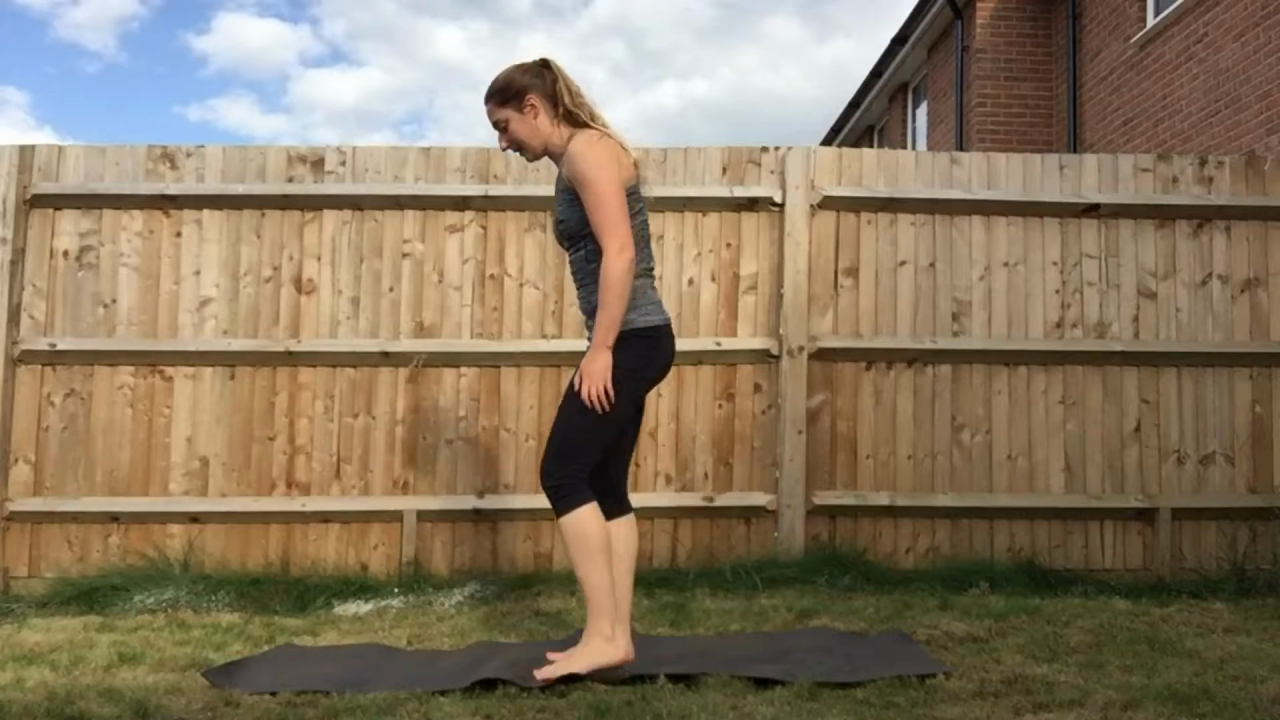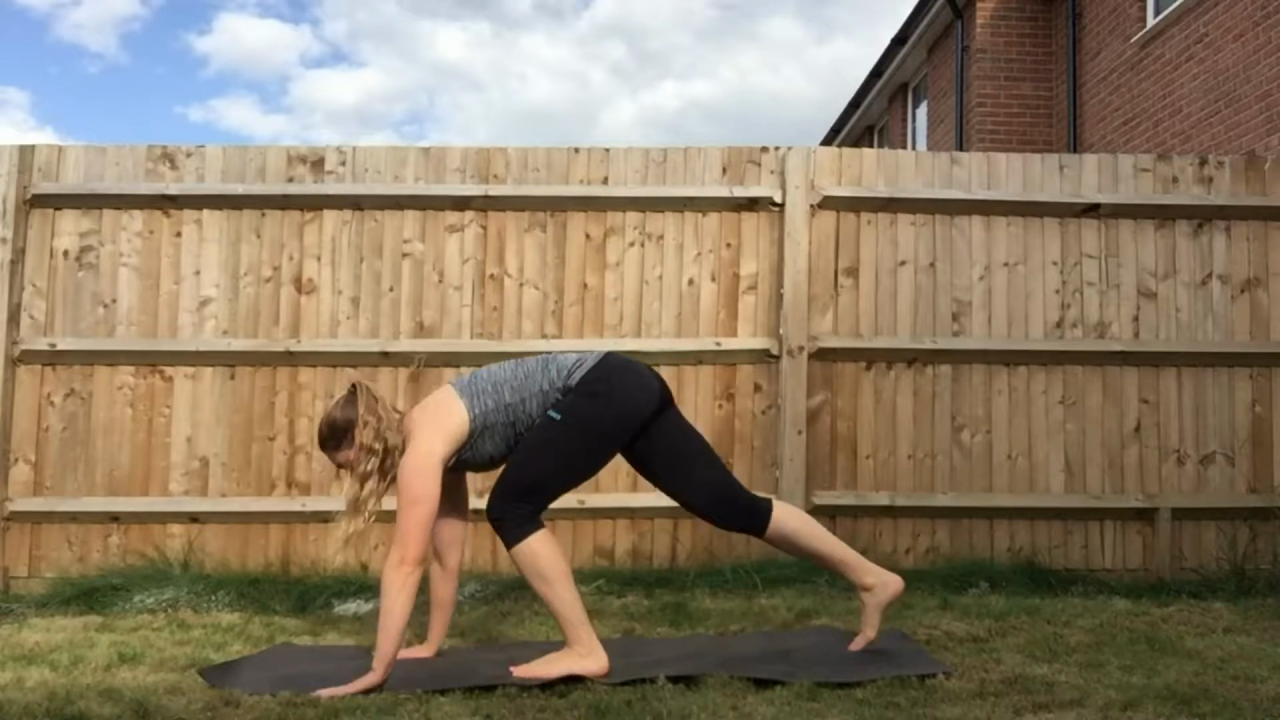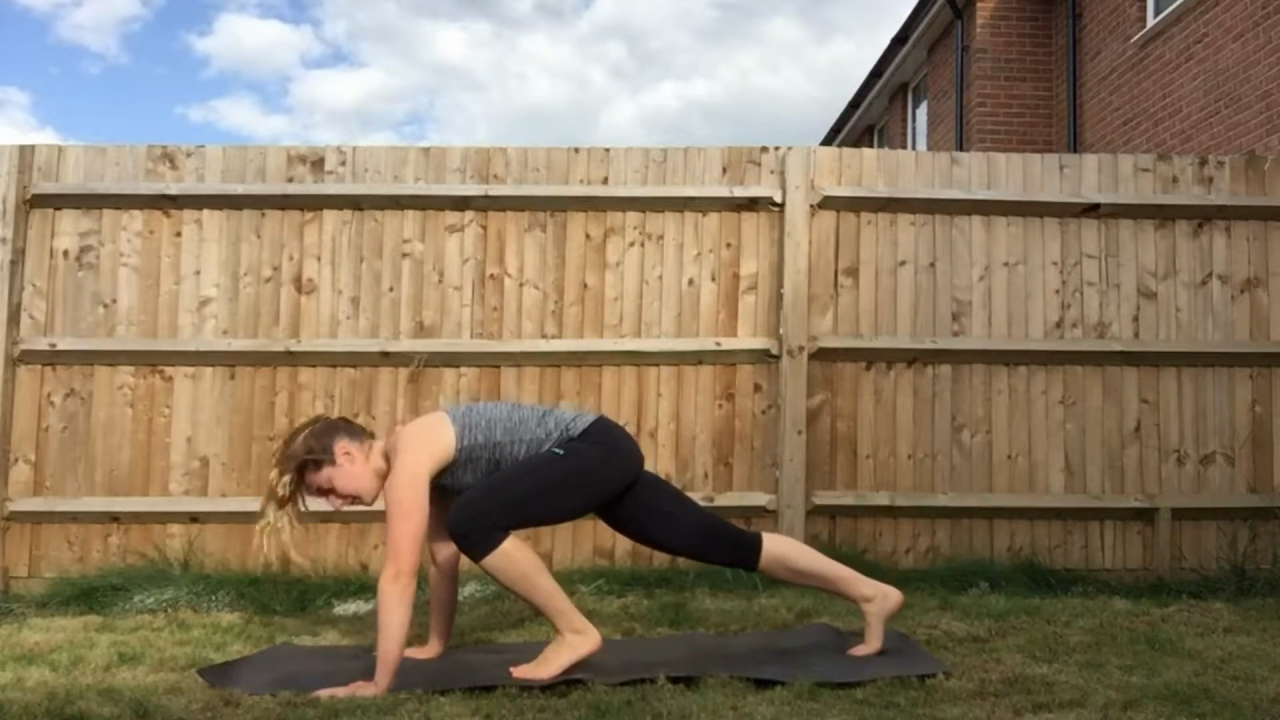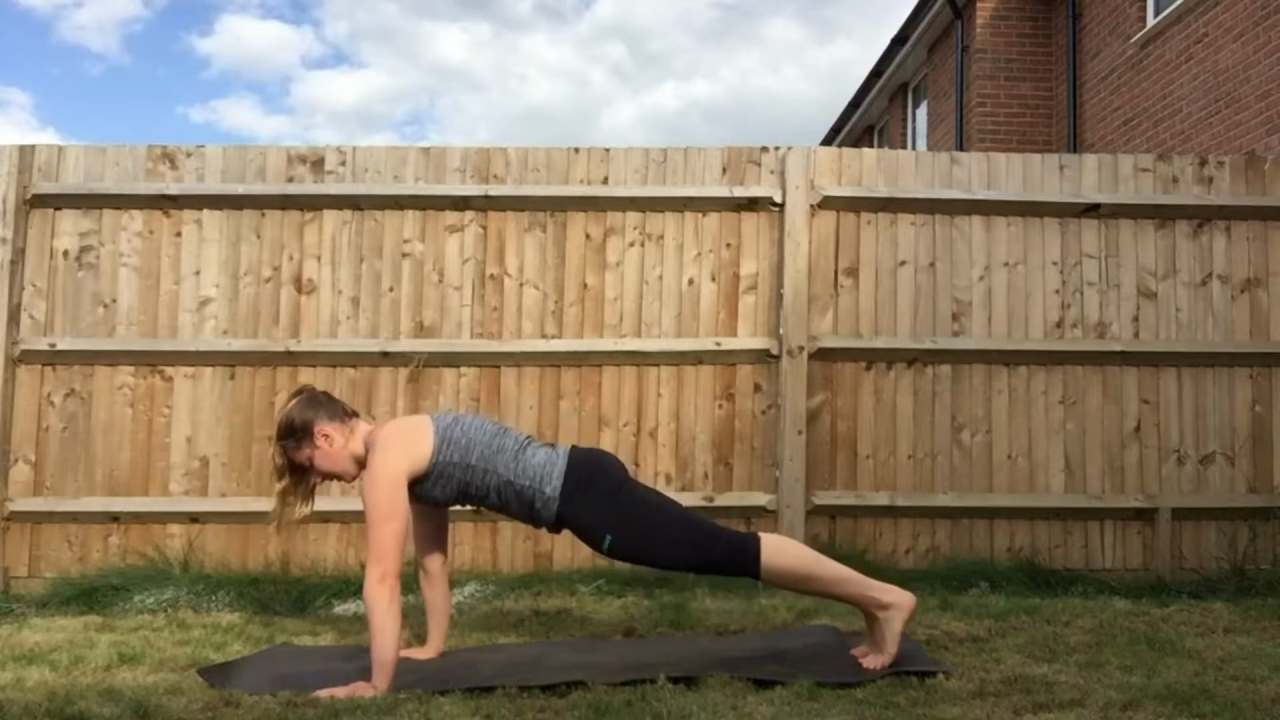
dt=1s
person 1, frame 1
left shoulder: (587, 150)
right shoulder: (580, 157)
left elbow: (619, 255)
left wrist: (601, 349)
right wrist: (603, 347)
left hip: (631, 342)
right hip: (630, 342)
left knee: (563, 473)
right knee: (605, 488)
left ankle: (602, 636)
right ankle: (616, 635)
person 1, frame 2
left shoulder: (421, 443)
right shoulder: (439, 437)
left elbow: (405, 561)
right elbow: (446, 549)
left wrist: (379, 669)
right wrist: (432, 643)
left hip: (601, 392)
right hip: (629, 385)
left knee: (512, 510)
right knee: (729, 504)
left ankle: (584, 651)
right ankle: (871, 578)
person 1, frame 3
left shoulder: (407, 458)
right shoulder: (422, 467)
left elbow: (397, 576)
right elbow: (443, 556)
left wrist: (379, 682)
right wrist: (436, 644)
left hip: (595, 448)
right hip: (597, 458)
left knee: (476, 519)
right knee: (722, 542)
left ankle: (573, 633)
right ankle: (871, 594)
person 1, frame 4
left shoulder: (384, 455)
right shoulder: (411, 455)
left elbow: (381, 577)
right elbow: (431, 559)
left wrist: (378, 684)
right wrist: (433, 646)
left hip: (580, 496)
right hip: (579, 479)
left knee: (723, 552)
right knee: (723, 547)
left ankle: (883, 600)
right ankle: (874, 600)
